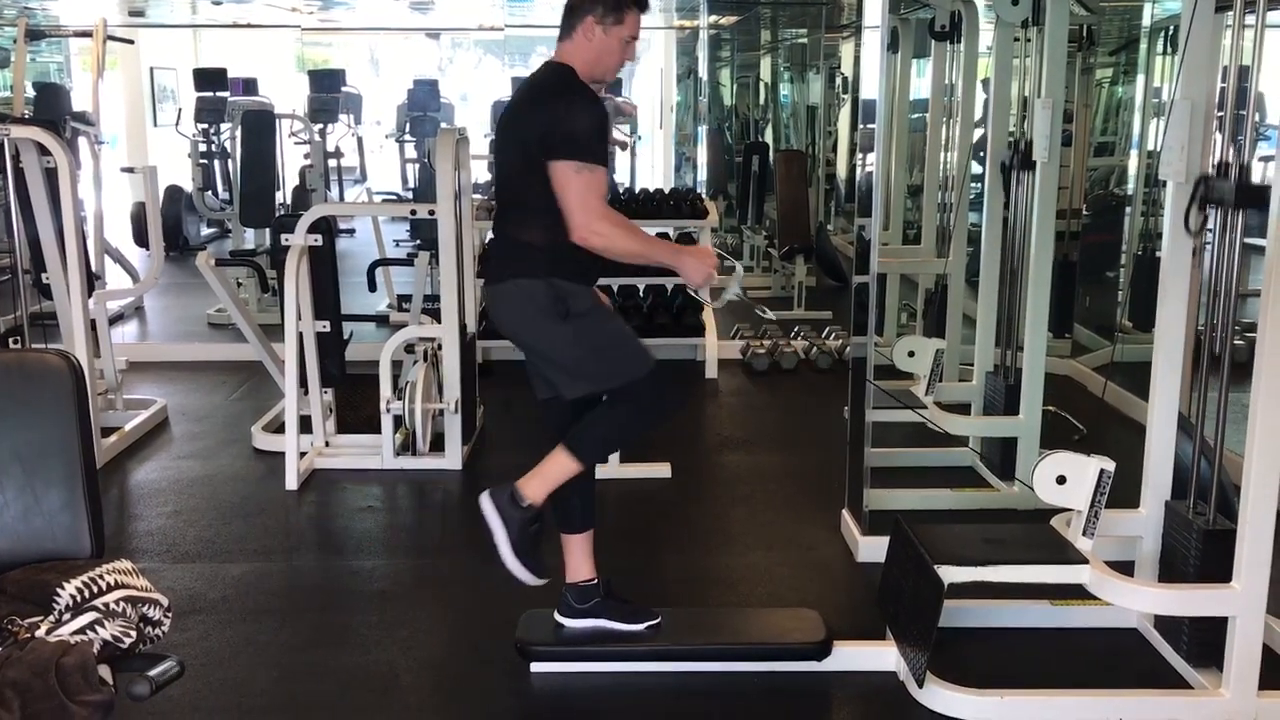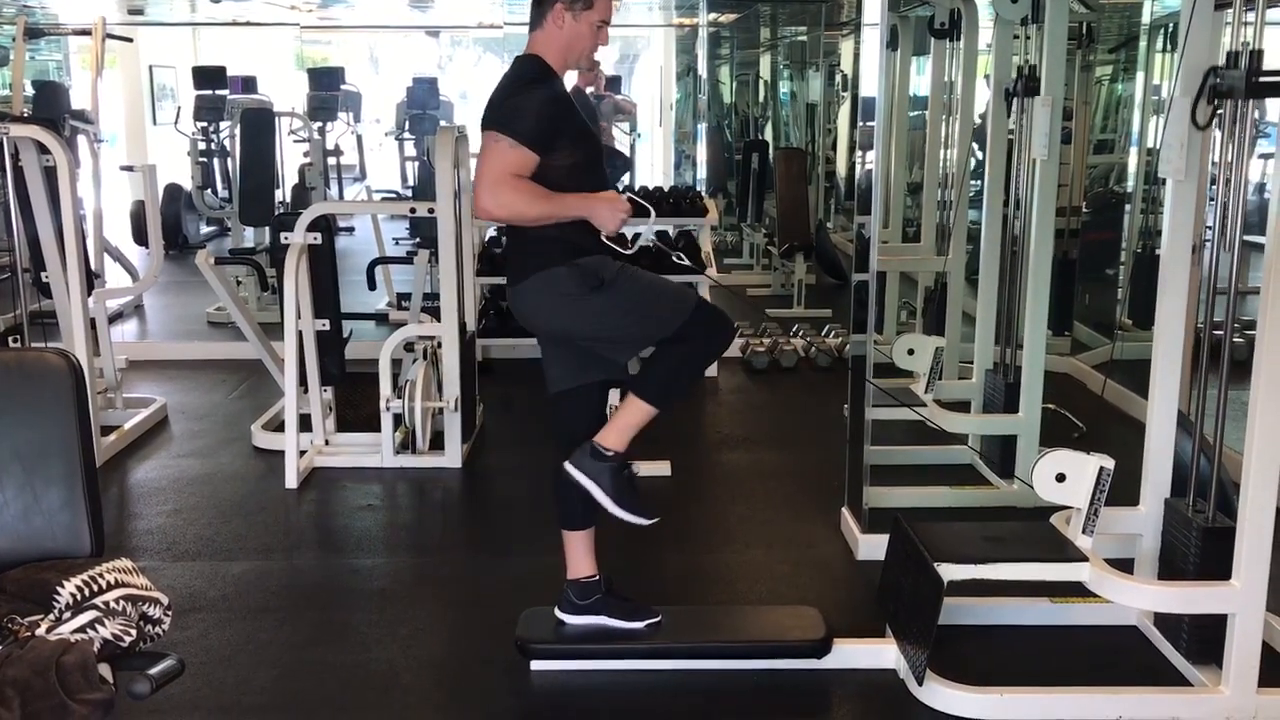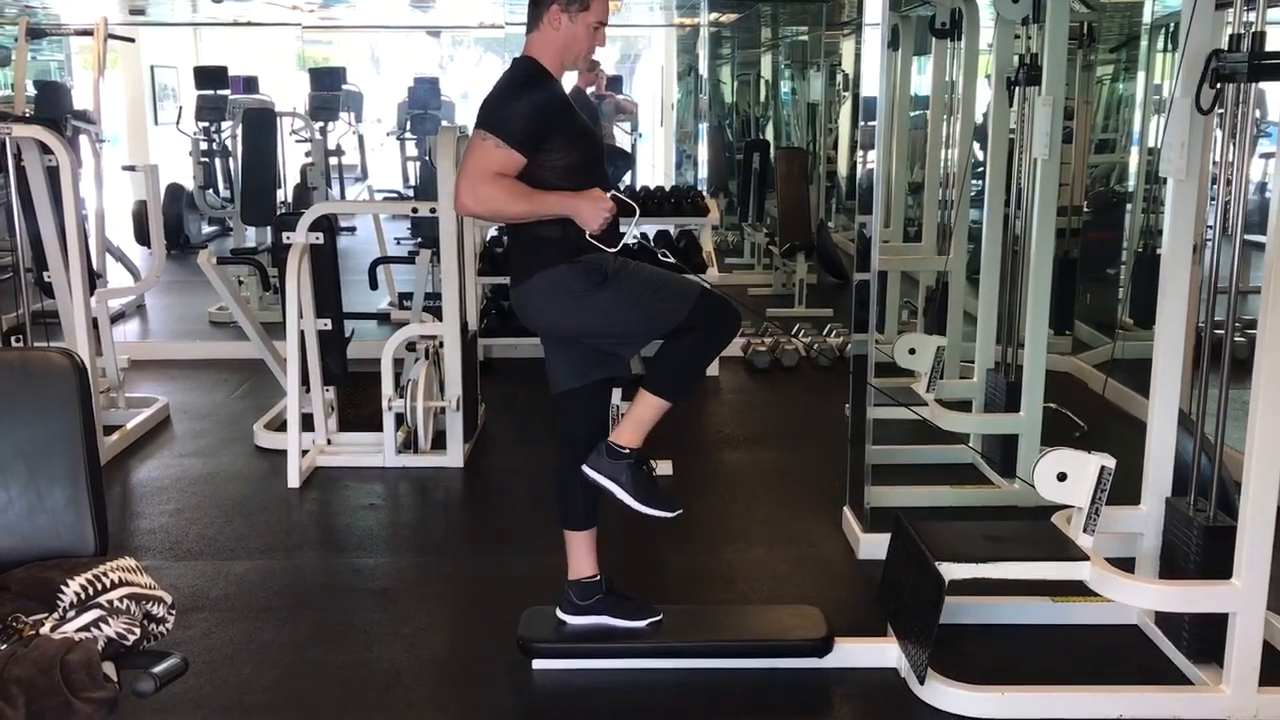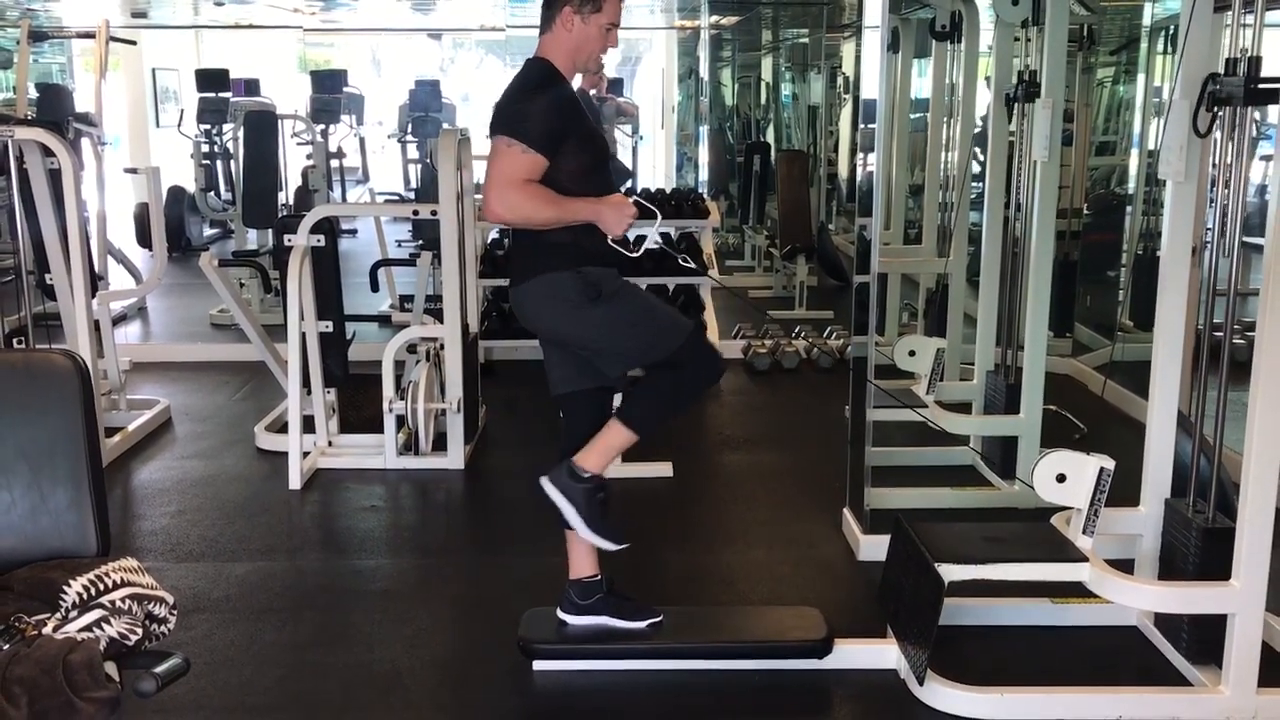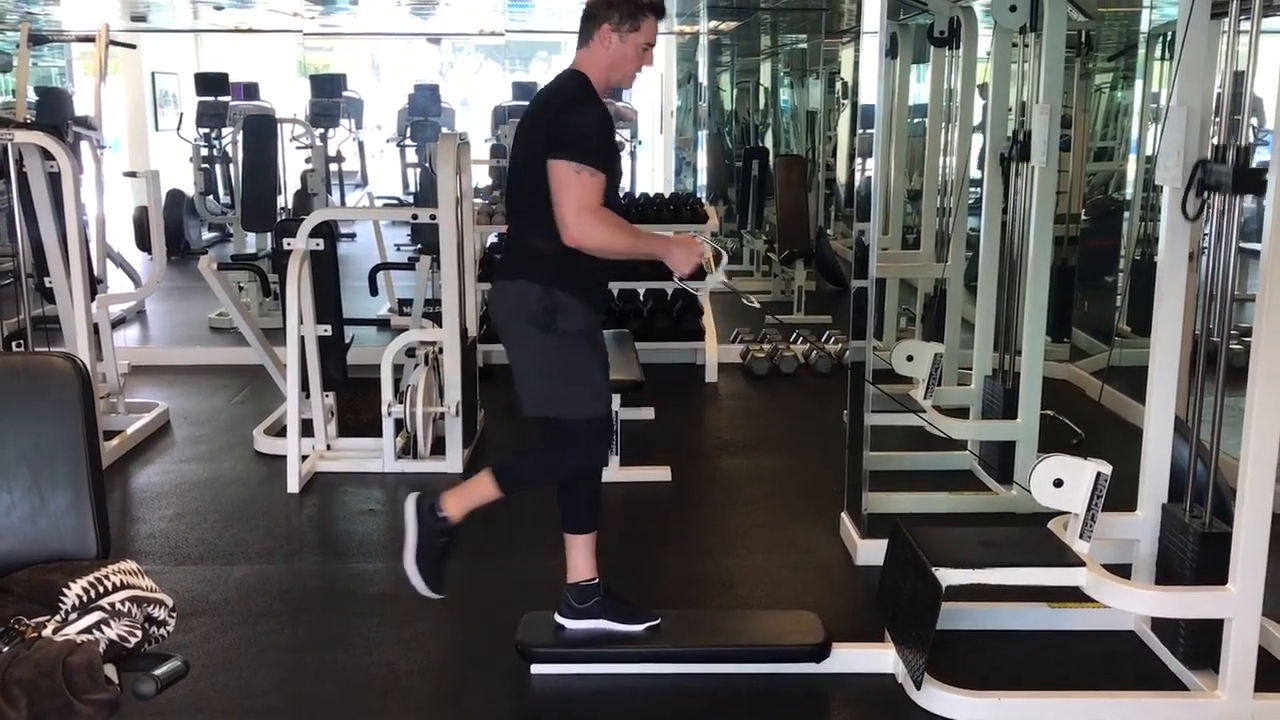
dt=0.4s
person 1, frame 1
left shoulder: (540, 94)
right shoulder: (574, 105)
right elbow: (589, 226)
left wrist: (587, 290)
right wrist: (679, 259)
left hip: (532, 284)
right hip: (541, 290)
left knee: (581, 427)
right knee: (646, 398)
left ankle: (582, 594)
right ankle: (522, 501)
person 1, frame 2
left shoulder: (538, 88)
right shoulder: (532, 91)
right elbow: (494, 197)
left wrist: (594, 205)
right wrist: (590, 206)
left hip: (558, 282)
right hip: (563, 280)
left knee: (582, 433)
right knee: (708, 328)
left ankle: (583, 590)
right ankle: (606, 453)
person 1, frame 3
left shoulder: (541, 93)
right shoulder: (525, 94)
right elbow: (474, 192)
left wrist: (590, 201)
right wrist: (573, 203)
left hip: (563, 284)
right hip: (566, 281)
left knee: (582, 435)
right knee: (715, 316)
left ankle: (584, 591)
right ankle: (623, 452)
person 1, frame 4
left shoulder: (551, 94)
right shoulder: (539, 96)
right elbow: (502, 200)
left wrist: (601, 209)
right wrist: (597, 211)
left hip: (564, 285)
right hip: (565, 285)
left knee: (587, 431)
right knee: (695, 361)
left ankle: (584, 592)
right ankle: (581, 474)
person 1, frame 5
left shoulder: (570, 103)
right shoulder: (578, 111)
right elbow: (579, 228)
left wrist: (648, 246)
right wrist: (663, 249)
left hip: (556, 296)
right hip: (544, 299)
left knee: (579, 438)
right knee: (578, 443)
left ankle: (583, 594)
right ankle: (443, 511)
